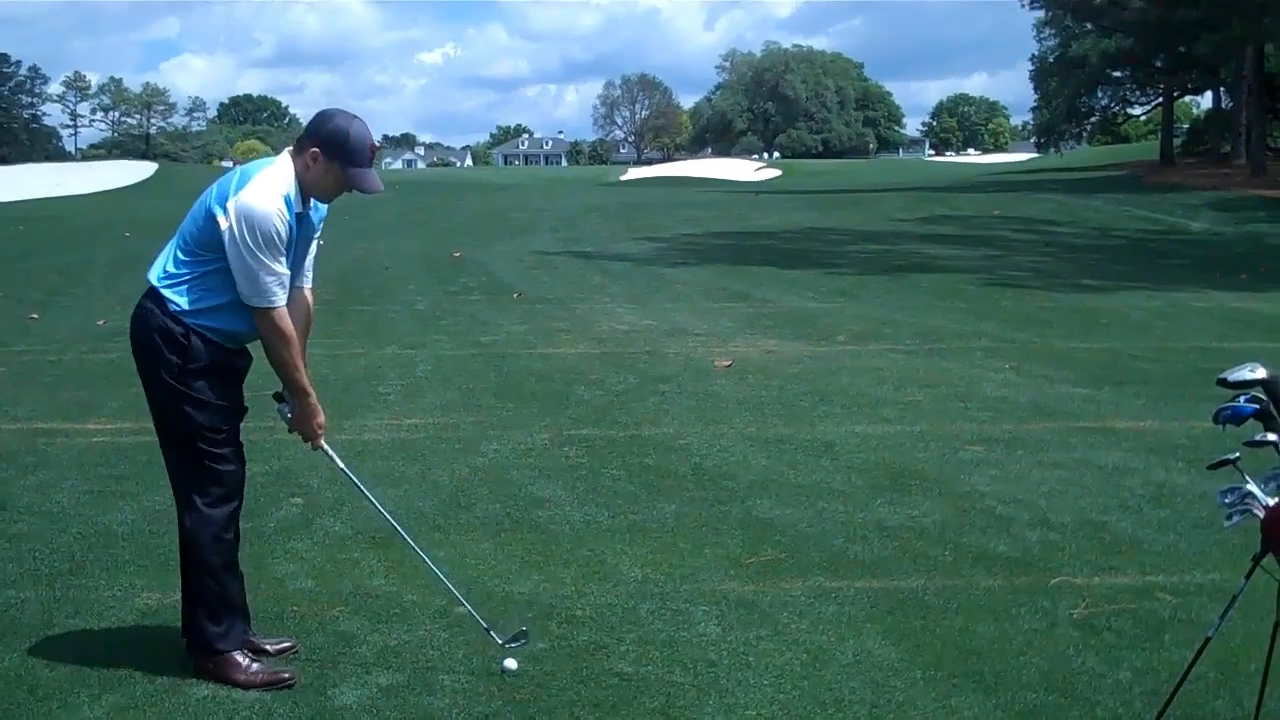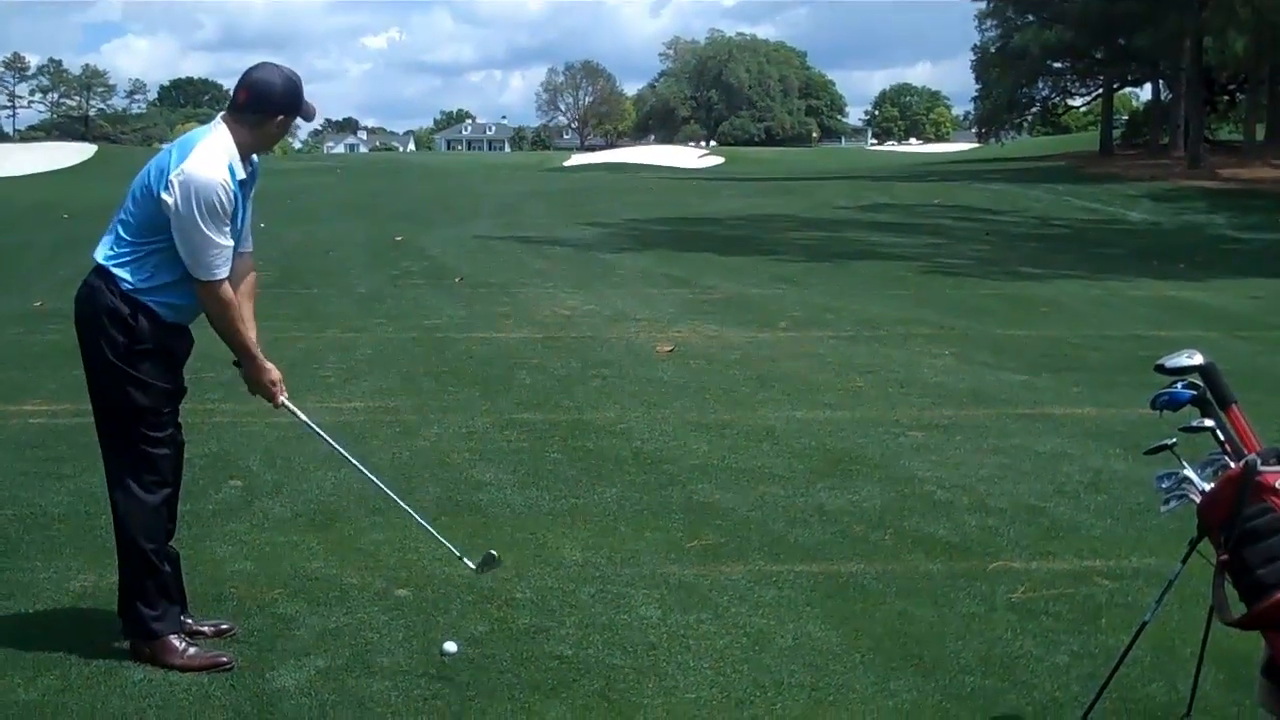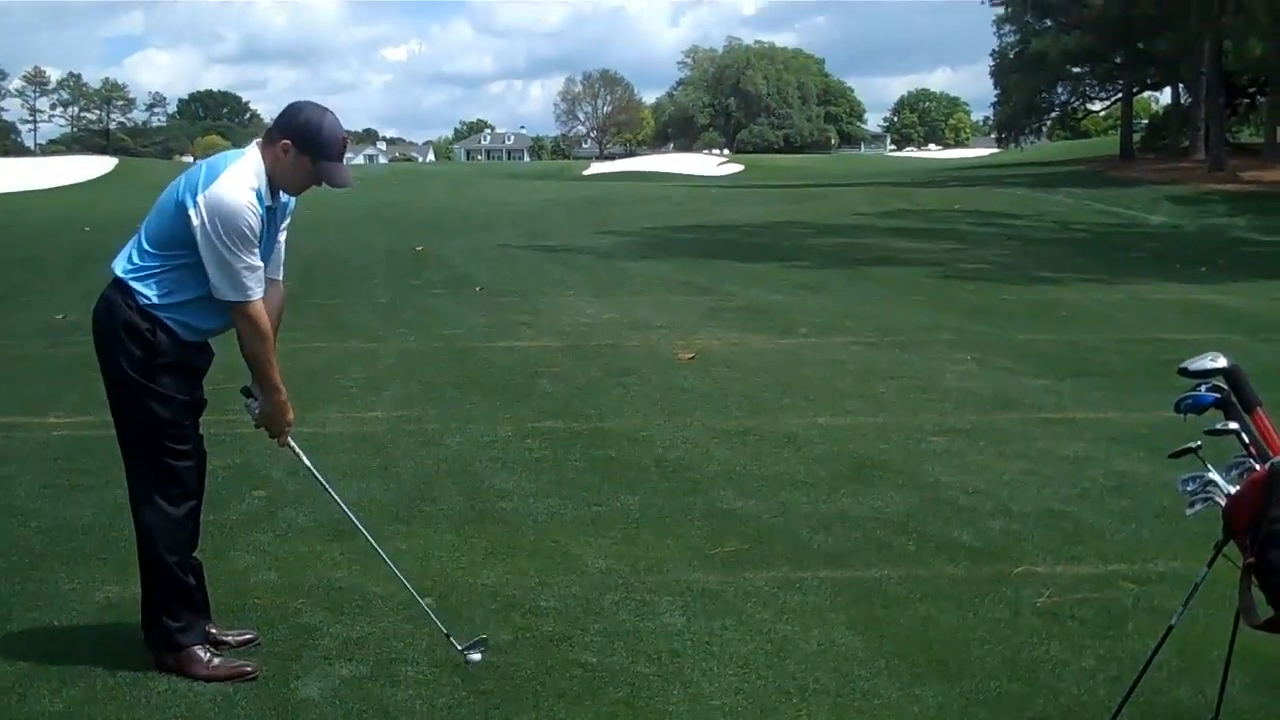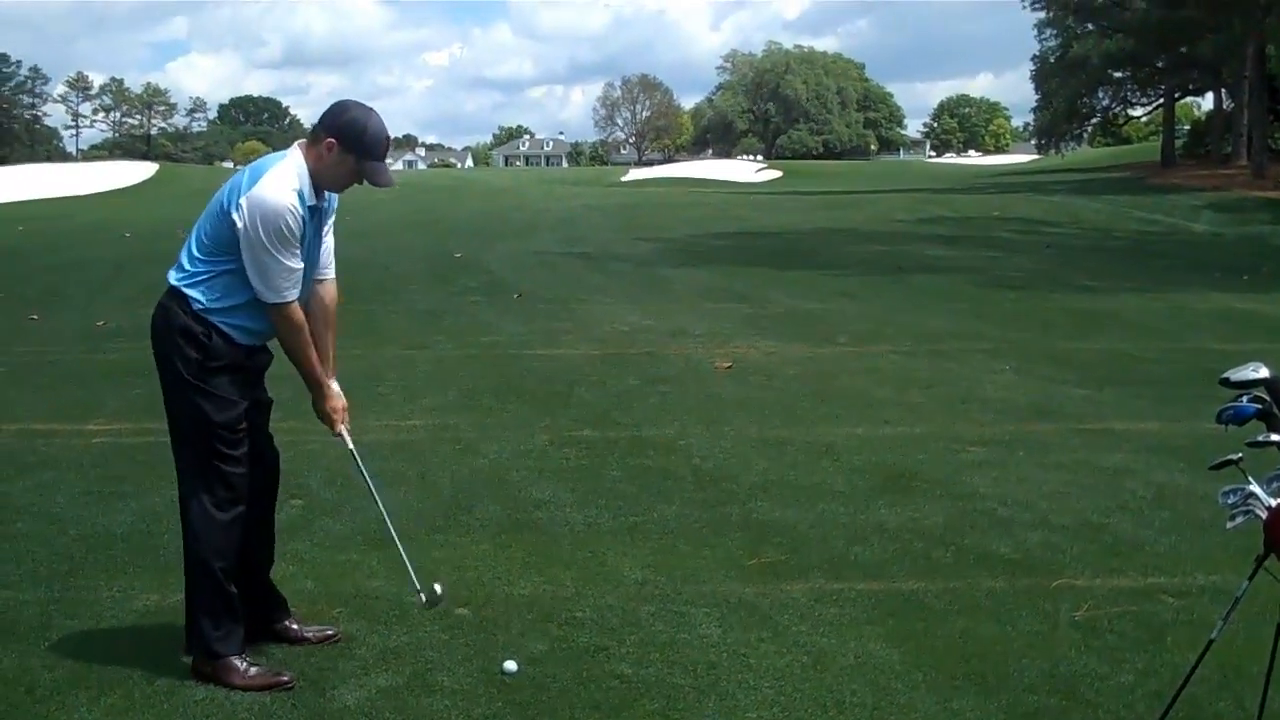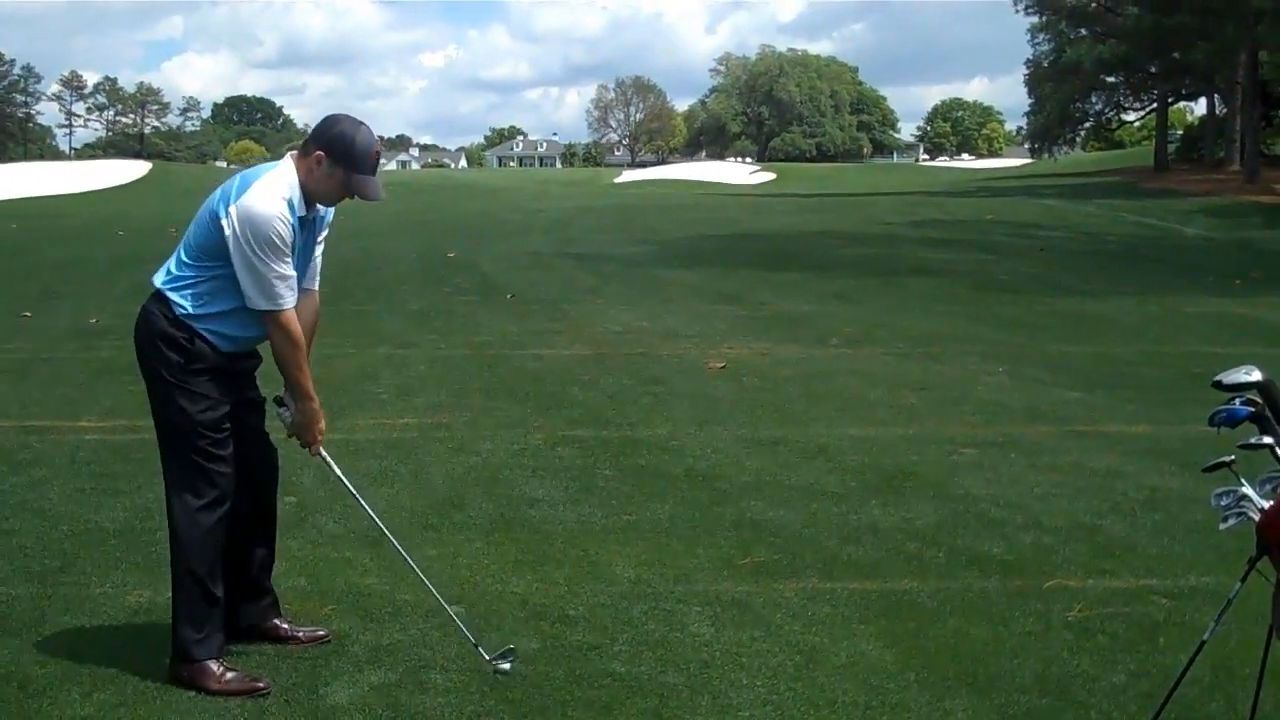
dt=1s
person 1, frame 1
left shoulder: (308, 202)
right shoulder: (259, 203)
left elbow: (298, 295)
right elbow: (270, 315)
left wrist: (299, 390)
right wrist: (305, 399)
left hip: (213, 340)
right hip: (175, 337)
left knee: (224, 483)
right knee: (209, 486)
left ankle: (227, 626)
right ankle: (215, 645)
person 1, frame 2
left shoulder: (237, 162)
right shoulder: (204, 174)
left elbow: (241, 259)
right elbow: (213, 287)
left wrist: (255, 352)
right wrist: (252, 364)
left hip: (153, 318)
right hip: (122, 318)
left knee: (161, 464)
right knee: (143, 469)
left ankle: (164, 610)
right ankle: (151, 629)
person 1, frame 3
left shoulder: (275, 193)
right shoulder: (230, 196)
left elbow: (270, 288)
right elbow: (247, 310)
left wrist: (267, 386)
right wrist: (275, 395)
left hip: (175, 332)
right hip: (138, 331)
left knee: (184, 477)
right knee: (166, 482)
left ankle: (188, 618)
right ankle: (176, 638)
person 1, frame 4
left shoulder: (320, 193)
right shoulder: (273, 198)
left elbow: (320, 284)
right elbow: (284, 308)
left wrist: (330, 376)
right wrist: (319, 387)
left hip: (237, 341)
right hip: (197, 338)
left knee: (257, 478)
right knee: (218, 488)
left ankle: (260, 612)
right ankle: (215, 648)
person 1, frame 5
left shoulder: (314, 205)
right shoulder: (262, 207)
left elbow: (305, 298)
right elbow: (280, 319)
left wrist: (299, 394)
right wrist: (308, 403)
left hip: (226, 345)
right hip: (180, 342)
left knee: (256, 475)
right knee: (205, 488)
left ankle: (252, 611)
right ankle: (195, 652)
